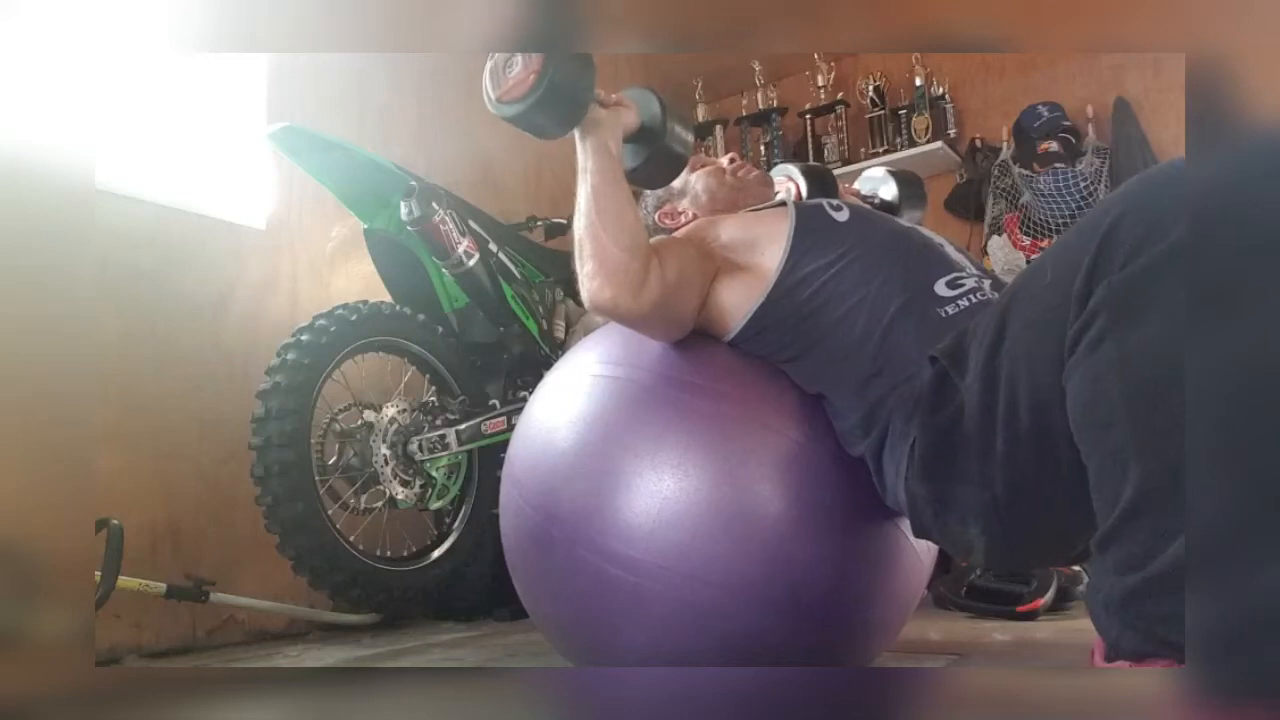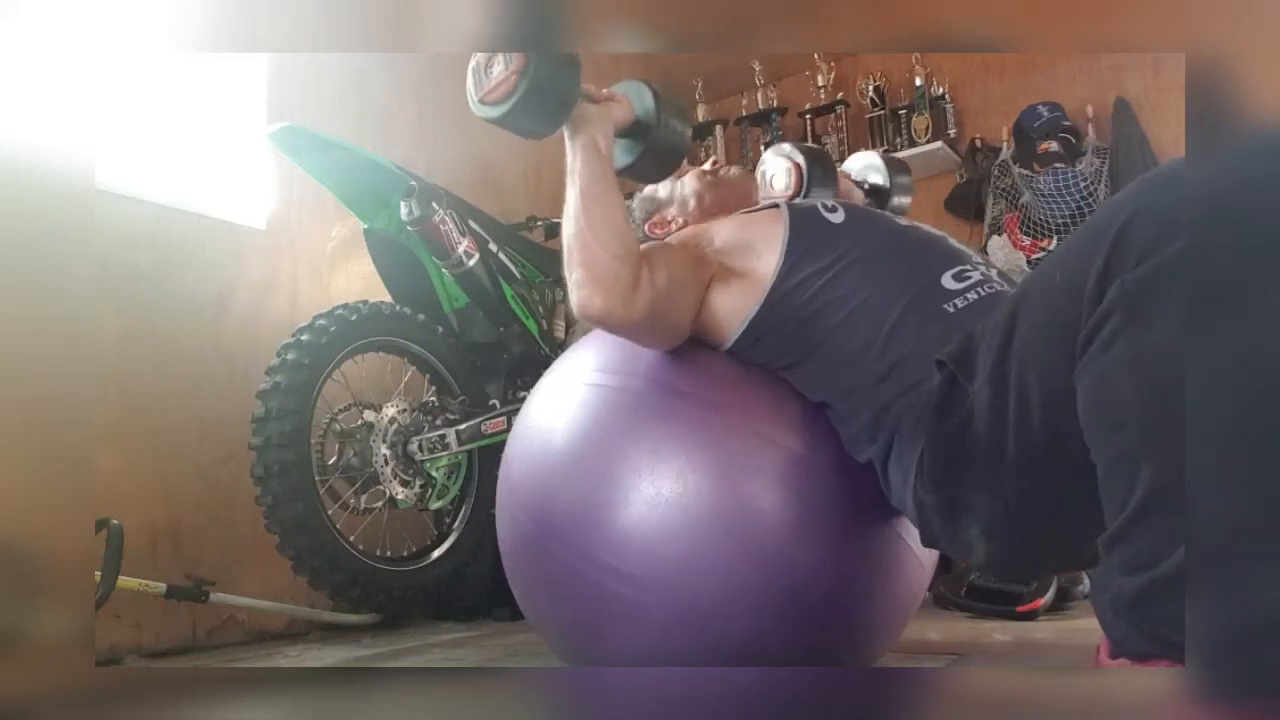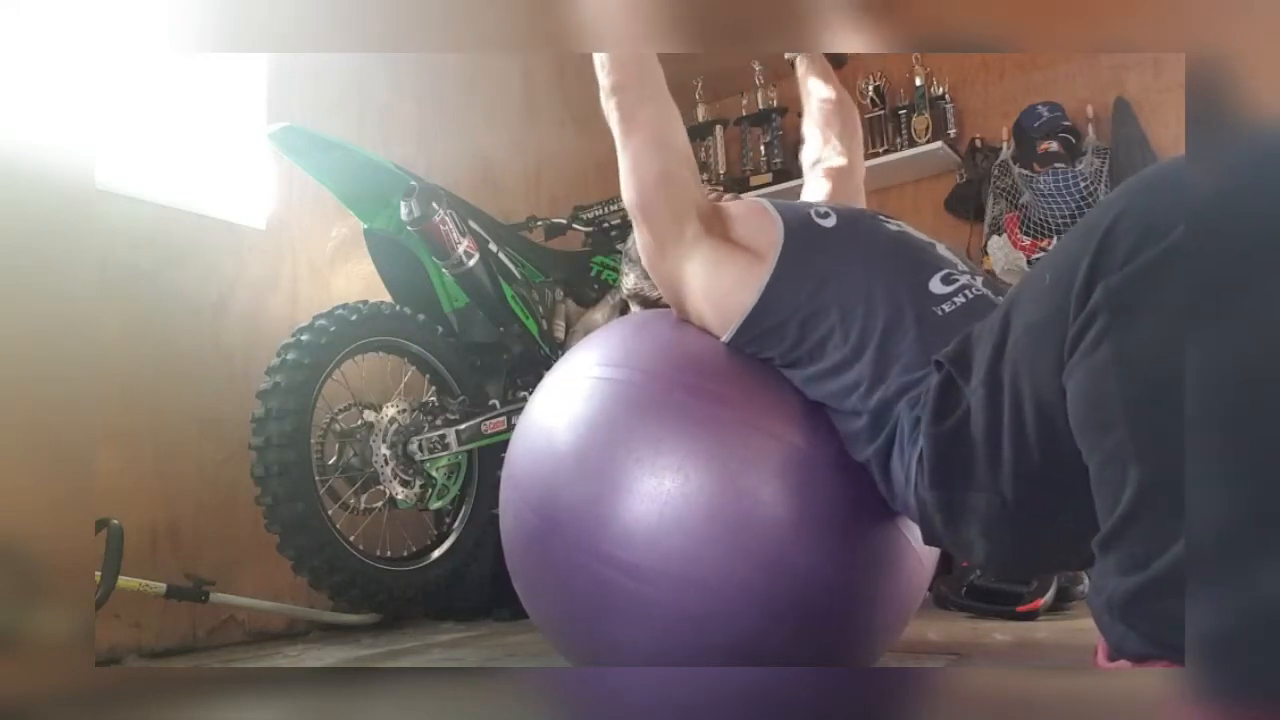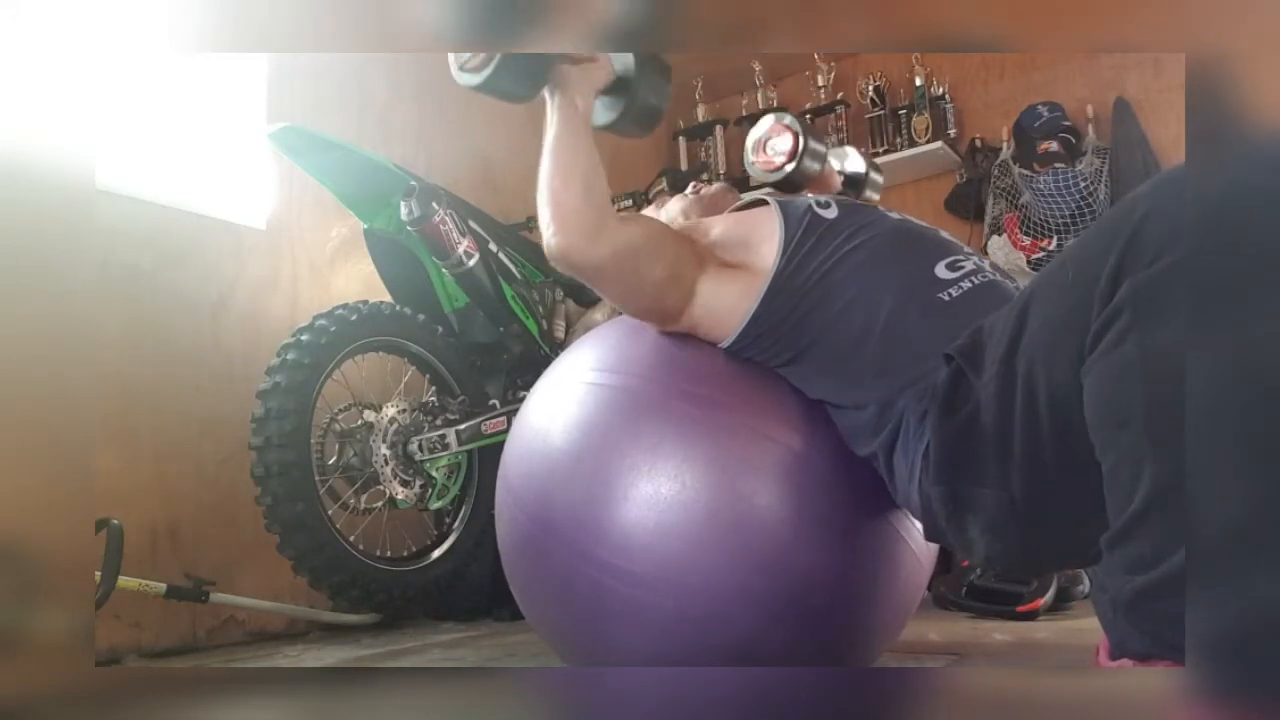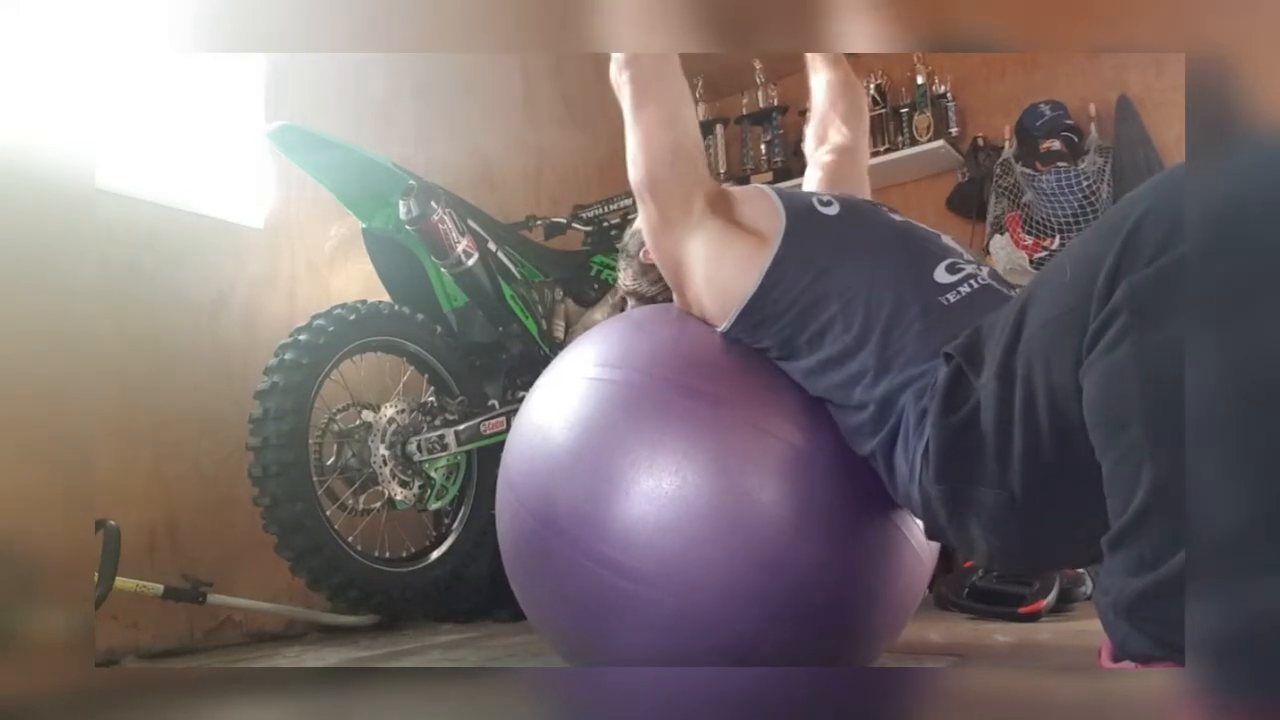
dt=1s
person 1, frame 1
left shoulder: (800, 235)
right shoulder: (706, 247)
right elbow: (617, 287)
left wrist: (856, 216)
right wrist: (599, 138)
right hip: (967, 433)
right knee: (1158, 217)
person 1, frame 2
left shoulder: (796, 236)
right shoulder: (698, 258)
right elbow: (608, 296)
left wrist: (854, 205)
right wrist: (590, 138)
right hip: (967, 426)
person 1, frame 3
left shoulder: (808, 224)
right shoulder: (691, 249)
left elbow: (835, 144)
right elbow: (629, 96)
left wrist: (806, 55)
right hip: (966, 432)
right knee: (1161, 213)
right ankle: (1151, 643)
person 1, frame 4
left shoulder: (782, 232)
right shoulder: (690, 263)
right elbow: (580, 241)
left wrist: (825, 190)
right wrist: (570, 98)
right hip: (978, 427)
right knee: (1182, 217)
right ankle: (1159, 644)
person 1, frame 5
left shoulder: (811, 213)
right shoulder: (691, 234)
left elbow: (837, 132)
right elbow: (639, 77)
right hip: (971, 424)
right ankle: (1153, 646)
